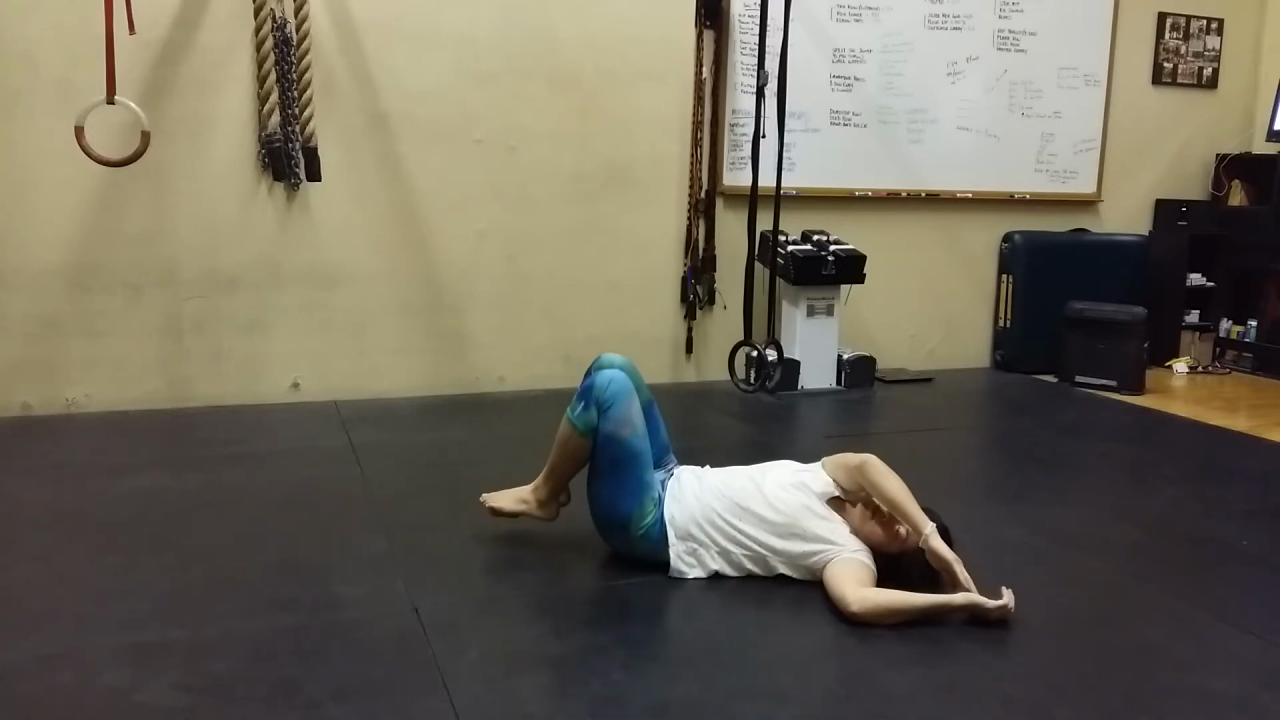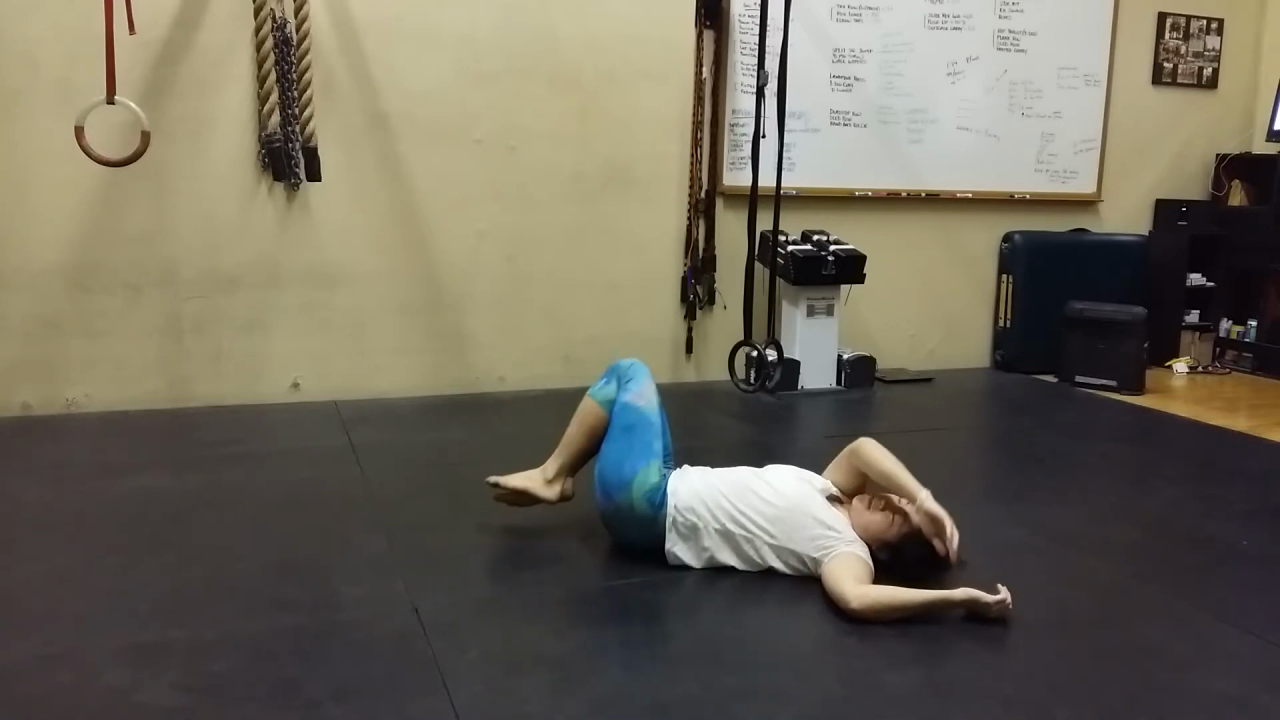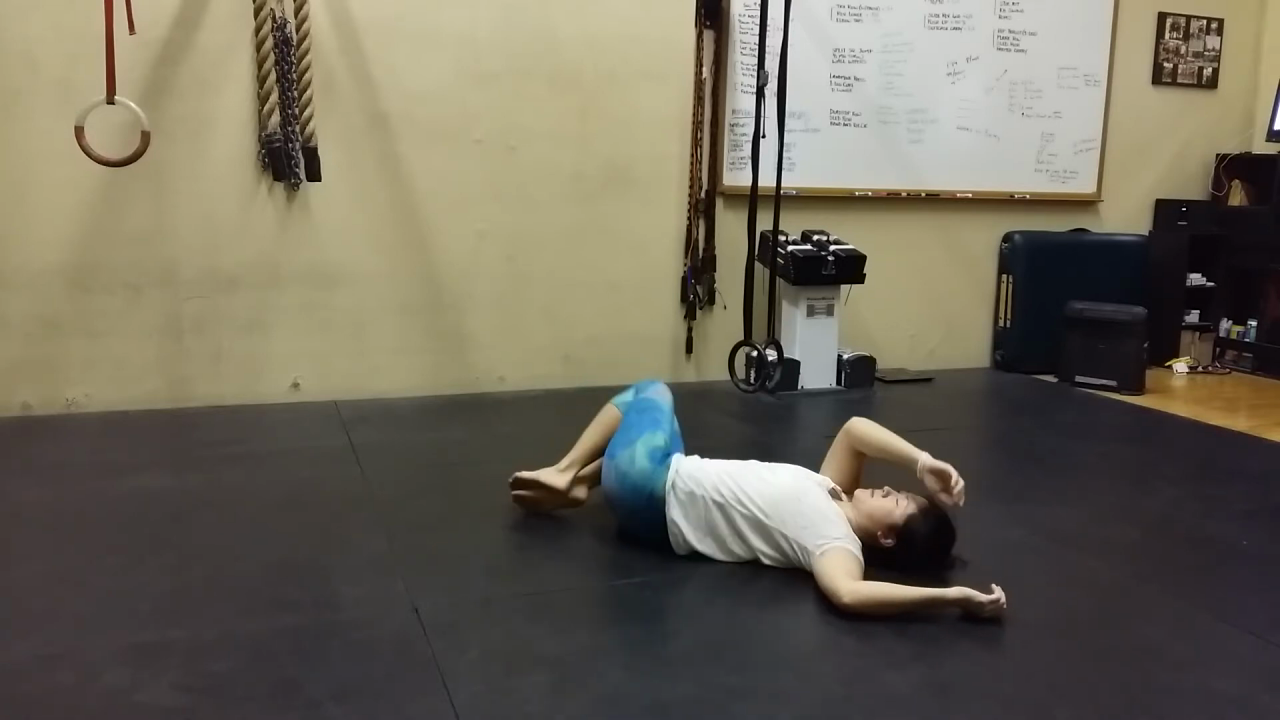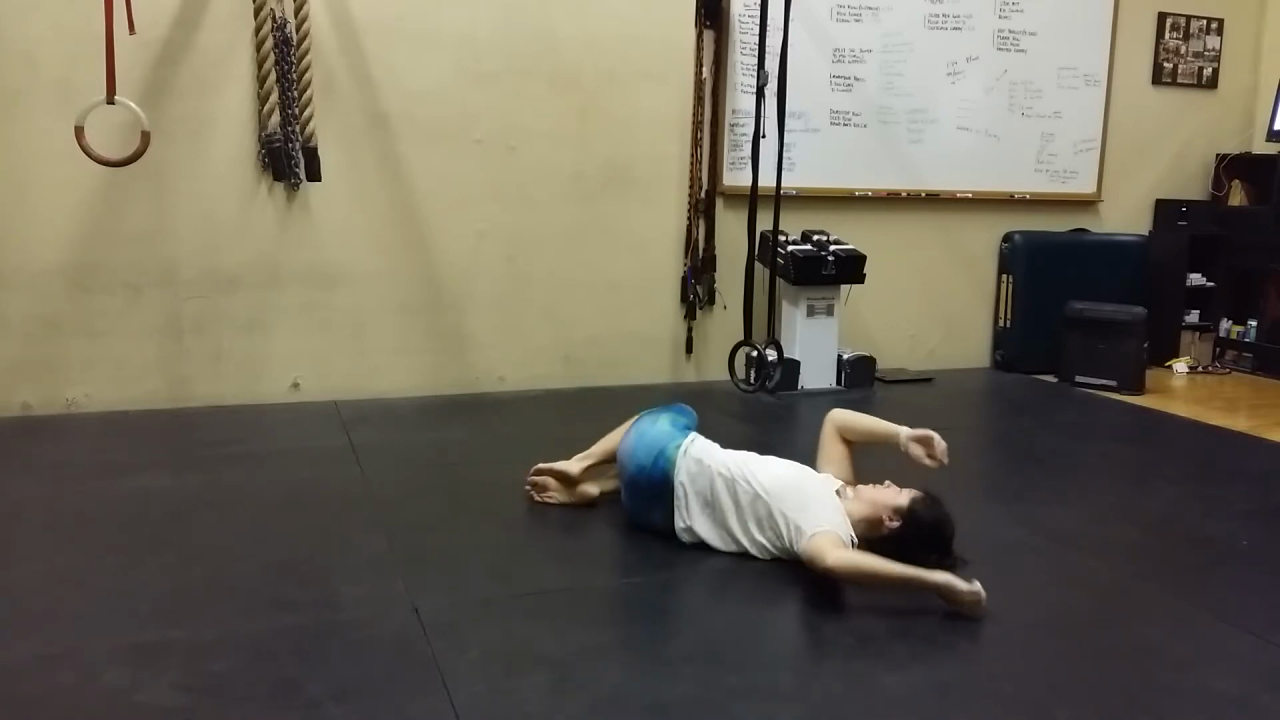
dt=0.3s
person 1, frame 1
left shoulder: (850, 554)
right shoulder: (832, 487)
left elbow: (859, 603)
right elbow: (866, 464)
left wrist: (960, 601)
right wrist: (931, 532)
left hip: (652, 528)
right hip: (671, 487)
left knee: (608, 386)
right knee: (613, 369)
left ankle: (543, 496)
right ankle: (547, 490)
person 1, frame 2
left shoulder: (848, 549)
right shoulder: (831, 493)
left elbow: (857, 599)
right elbow: (862, 450)
left wrist: (959, 597)
right wrist: (926, 499)
left hip: (650, 508)
right hip: (673, 485)
left knee: (629, 375)
right knee: (629, 371)
left ankle: (551, 477)
right ankle: (554, 476)
person 1, frame 3
left shoulder: (840, 543)
right shoulder: (836, 493)
left elbow: (848, 593)
right elbow: (853, 429)
left wrist: (949, 595)
right wrist: (921, 461)
left hip: (653, 494)
right hip: (665, 491)
left knee: (649, 394)
right knee: (653, 393)
left ankle: (566, 475)
right ankle: (570, 479)
person 1, frame 4
left shoulder: (832, 528)
right shoulder: (837, 489)
left elbow: (832, 561)
right elbow: (835, 420)
left wrist: (936, 581)
right wrist: (904, 435)
left ankle: (582, 467)
right ankle: (587, 480)
